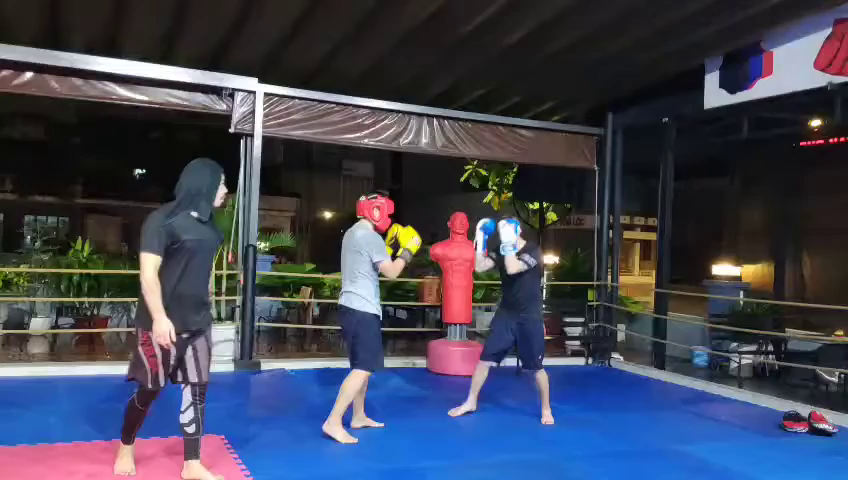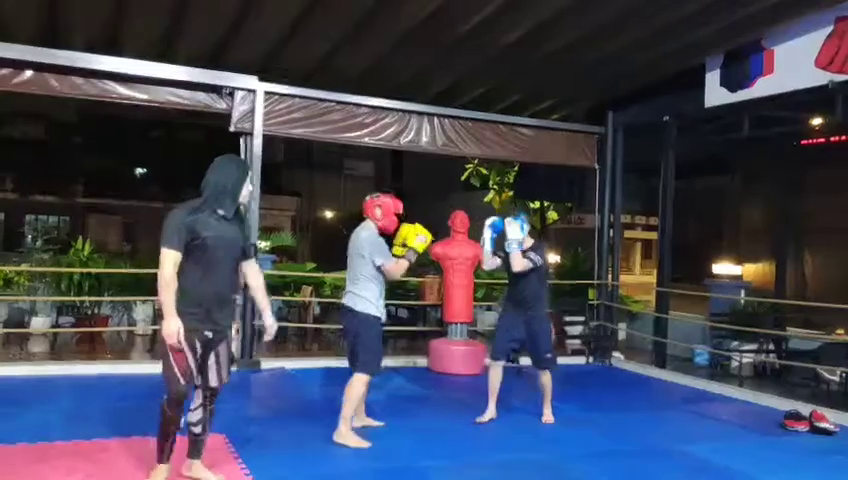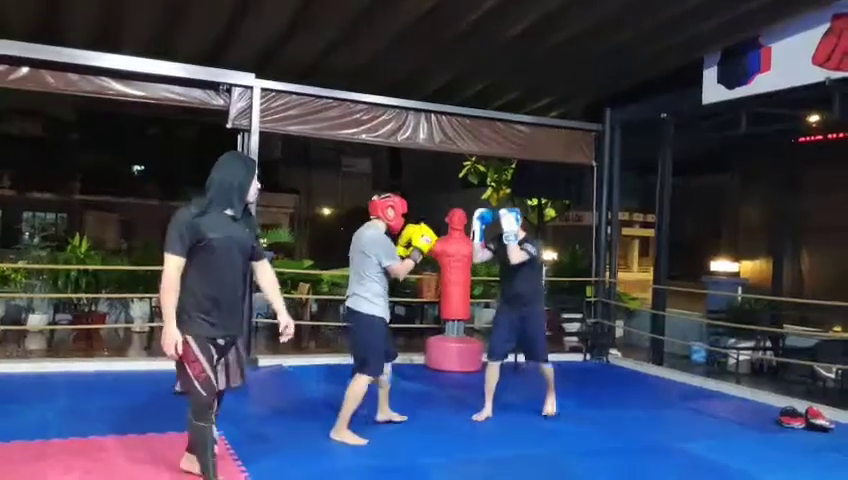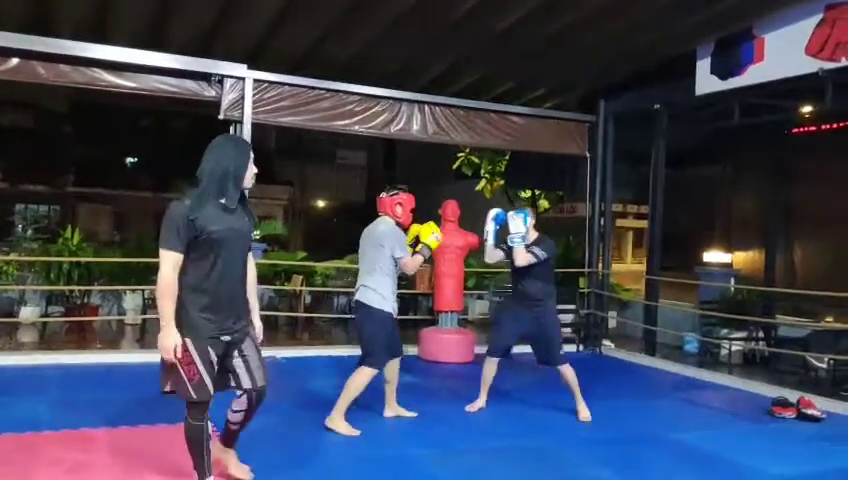
dt=0.3s
person 1, frame 1
left shoulder: (209, 224)
right shoulder: (163, 220)
right elbow: (148, 273)
right wrist: (159, 318)
left hip: (197, 323)
right hip: (164, 323)
left knee: (196, 390)
right knee: (149, 388)
right ankle: (125, 447)
person 1, frame 2
left shoulder: (235, 223)
right shoulder: (185, 216)
left elbow: (249, 269)
right elbow: (167, 268)
left wrist: (266, 311)
right wrist: (170, 316)
left hip: (219, 323)
right hip: (187, 321)
left knee: (209, 392)
right knee: (179, 391)
person 1, frame 3
left shoulder: (246, 222)
right shoulder: (191, 217)
left elbow: (262, 269)
right elbow: (171, 273)
left wrist: (281, 312)
right wrist: (169, 324)
left hip: (231, 327)
right hip: (196, 326)
left knee: (217, 398)
right knee: (204, 401)
person 1, frame 4
left shoulder: (243, 210)
right shoulder: (186, 210)
right elbow: (168, 271)
left wrist: (254, 313)
right wrist: (168, 327)
left hip: (236, 323)
right hip: (196, 326)
left knee: (255, 389)
right knee: (199, 401)
left ankle: (226, 450)
person 2, frame 1
left shoulder: (354, 233)
right shoulder: (369, 237)
right elbow: (391, 272)
left wrist: (390, 247)
right wrist: (406, 250)
left hip: (354, 308)
right hip: (362, 310)
left knee: (363, 365)
right knee: (364, 367)
left ankle: (359, 416)
right ankle: (333, 422)
person 2, frame 2
left shoulder: (362, 233)
right shoulder: (372, 238)
left elbow: (383, 269)
right elbow: (395, 273)
left wrist: (400, 246)
right wrist: (414, 249)
left hip: (361, 309)
right hip: (364, 311)
left knee: (365, 367)
right knee: (364, 370)
left ankle: (359, 416)
right ankle: (343, 430)
person 2, frame 3
left shoulder: (363, 233)
right shoulder: (379, 238)
right elbow: (399, 272)
left wrist: (404, 246)
right wrist: (418, 250)
left hip: (368, 310)
right hip: (368, 313)
left knee: (386, 359)
right knee: (367, 372)
left ankle: (384, 410)
right ankle: (340, 428)
person 2, frame 4
left shoulder: (372, 230)
right shoulder: (392, 231)
right elbow: (409, 268)
left wrist: (411, 243)
right wrist: (427, 246)
left hip: (374, 304)
right hip: (377, 306)
left knee: (393, 355)
right knee: (372, 364)
left ankle: (391, 406)
right ankle: (336, 416)
person 3, frame 1
left shoulder: (532, 251)
right shoulder: (501, 252)
left elbow: (512, 269)
right elbow: (479, 267)
left wrist: (509, 243)
right wrist: (480, 239)
left hip: (530, 317)
right hip: (506, 315)
left knee: (536, 367)
right knee: (485, 360)
left ankle: (546, 410)
right ankle: (470, 402)
person 3, frame 2
left shoulder: (539, 250)
right shoulder: (509, 250)
left elbow: (517, 267)
right elbow: (487, 265)
left wrist: (514, 241)
right wrist: (489, 237)
left hip: (536, 316)
right hip: (511, 313)
left knee: (543, 366)
right knee: (497, 359)
left ankle: (547, 409)
right ankle: (491, 409)
person 3, frame 3
left shoulder: (532, 244)
right shoulder: (499, 243)
left elbow: (515, 258)
right elbow: (477, 257)
left wrist: (509, 231)
right wrist: (478, 230)
left hip: (532, 311)
right hip: (507, 310)
left knee: (540, 359)
right knee: (493, 359)
left ankle: (550, 396)
right ankle: (487, 407)
person 3, frame 4
left shoulder: (546, 245)
right shoulder: (514, 244)
left elbow: (520, 261)
right elbow: (489, 258)
left wrist: (517, 234)
right wrist: (491, 229)
left hip: (542, 312)
right hip: (516, 309)
left knee: (559, 362)
right knee: (493, 354)
left ankle: (580, 403)
right ankle: (481, 399)
